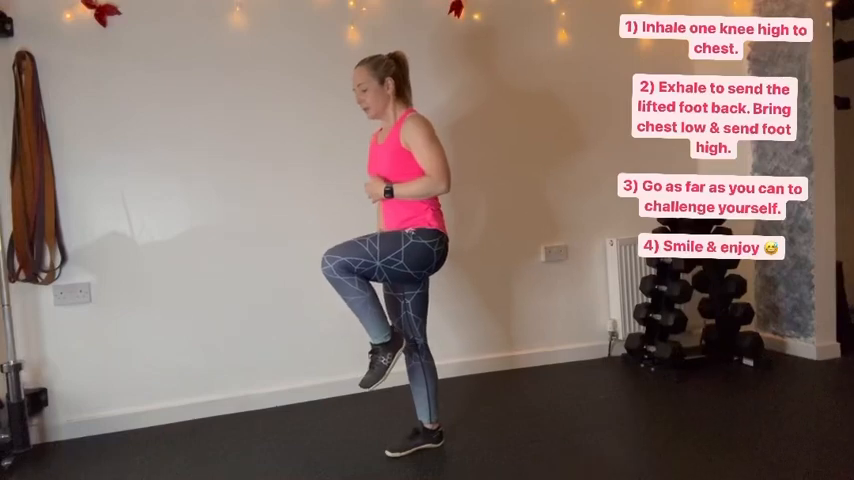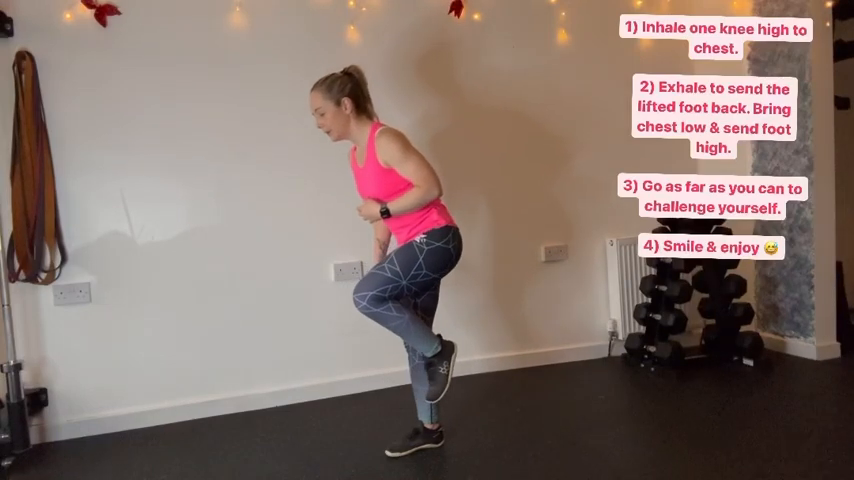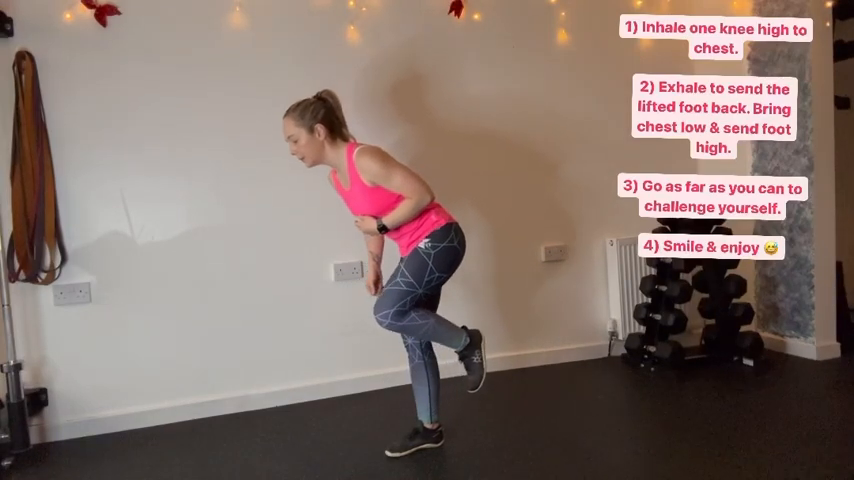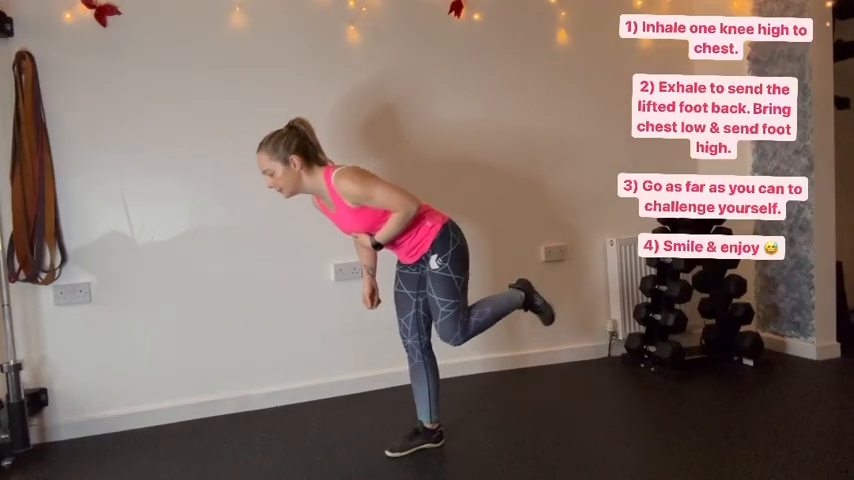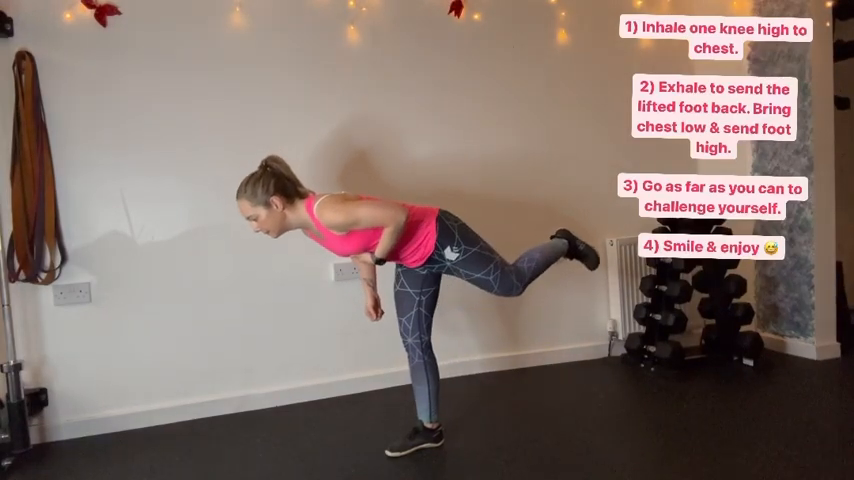
dt=1s
person 1, frame 1
left shoulder: (414, 125)
right shoulder: (378, 138)
left elbow: (440, 182)
left wrist: (387, 189)
right wrist: (377, 261)
left hip: (423, 241)
right hip: (402, 248)
left knee: (335, 262)
right knee: (413, 342)
left ankle: (384, 341)
right ankle: (429, 429)
person 1, frame 2
left shoulder: (386, 140)
right shoulder: (356, 154)
left elbow: (431, 188)
left wrist: (382, 209)
right wrist: (379, 259)
left hip: (435, 239)
right hip: (417, 247)
left knee: (366, 296)
right knee: (414, 343)
left ankle: (438, 349)
right ankle: (429, 428)
person 1, frame 3
left shoulder: (366, 158)
right shoulder: (336, 176)
left elbow: (422, 195)
left wrist: (380, 224)
right wrist: (373, 265)
left hip: (438, 239)
right hip: (415, 250)
left knee: (388, 312)
right knee: (414, 341)
left ankle: (466, 342)
right ankle: (429, 428)
person 1, frame 4
left shoulder: (345, 181)
right shoulder: (319, 199)
left elbow: (409, 206)
left wrist: (376, 241)
right wrist: (369, 278)
left hip: (438, 245)
right hip: (411, 260)
left knee: (453, 332)
right knee: (414, 344)
left ankle: (520, 296)
right ankle: (429, 429)
person 1, frame 5
left shoulder: (328, 212)
right shoulder: (309, 226)
left elbow: (397, 216)
left wrist: (378, 257)
right wrist: (370, 291)
left hip: (439, 240)
right hip: (413, 261)
left knee: (510, 283)
right knee: (415, 344)
left ankle: (564, 246)
right ankle: (430, 428)
